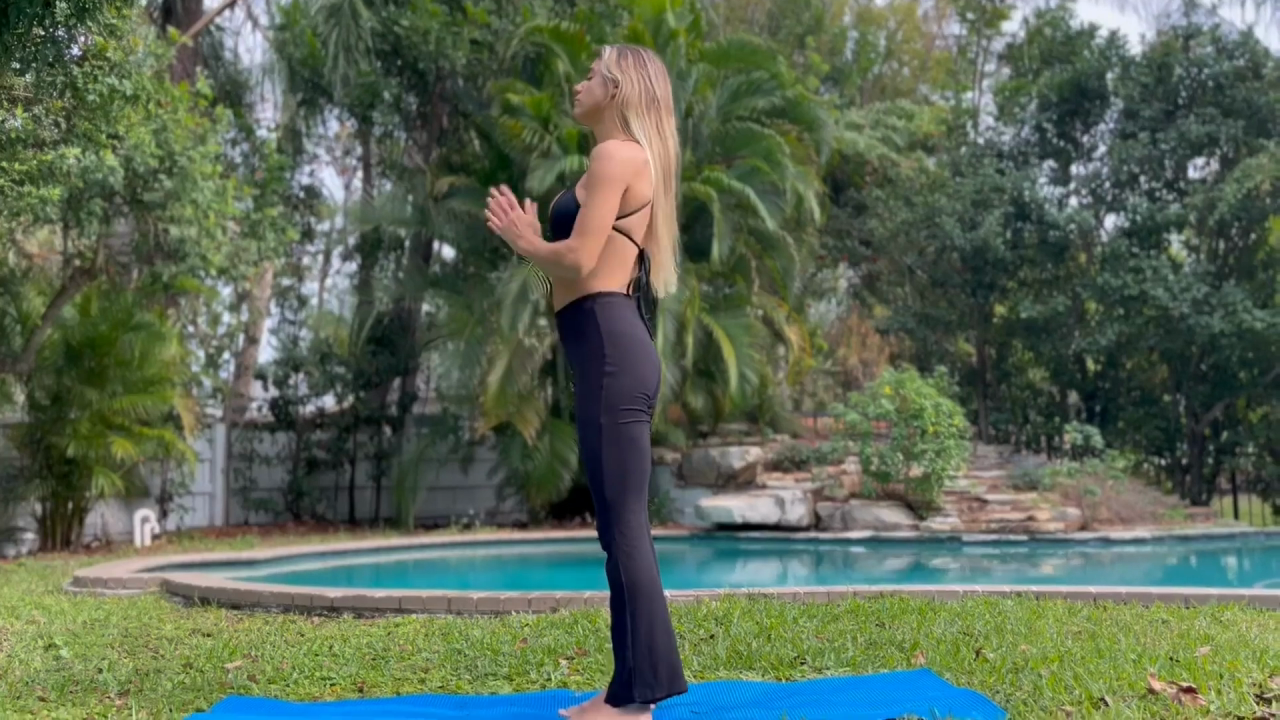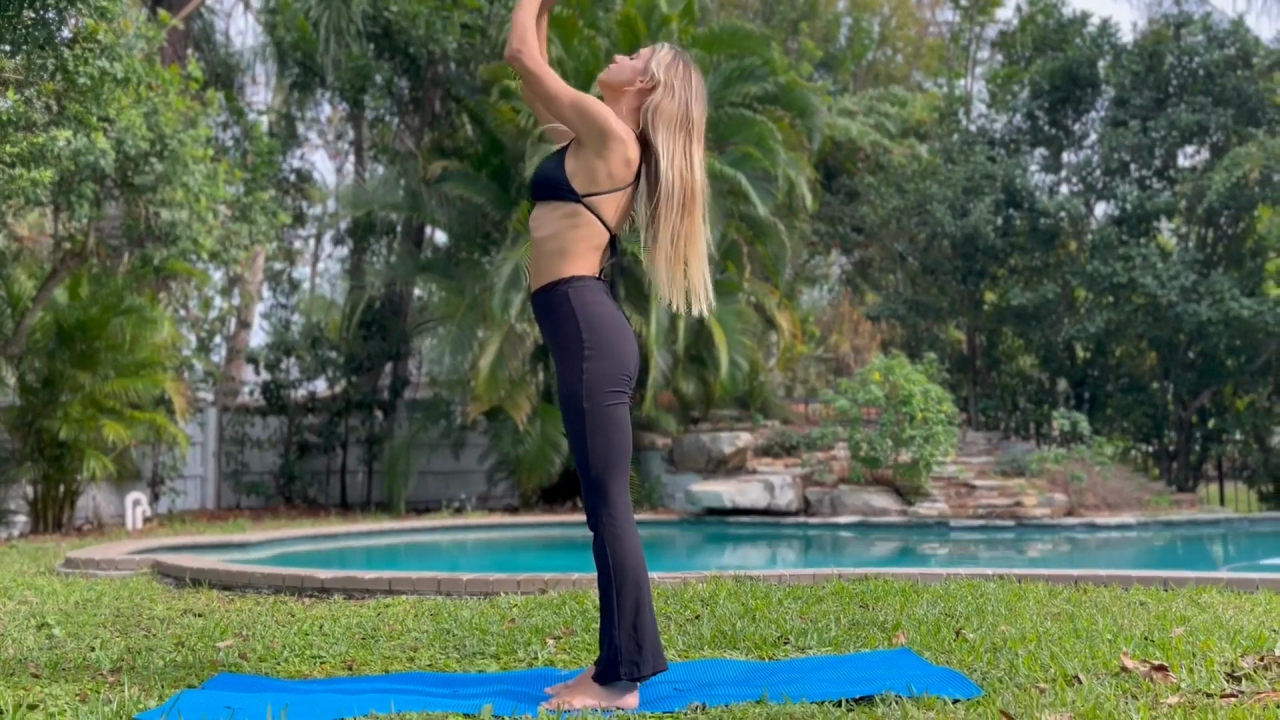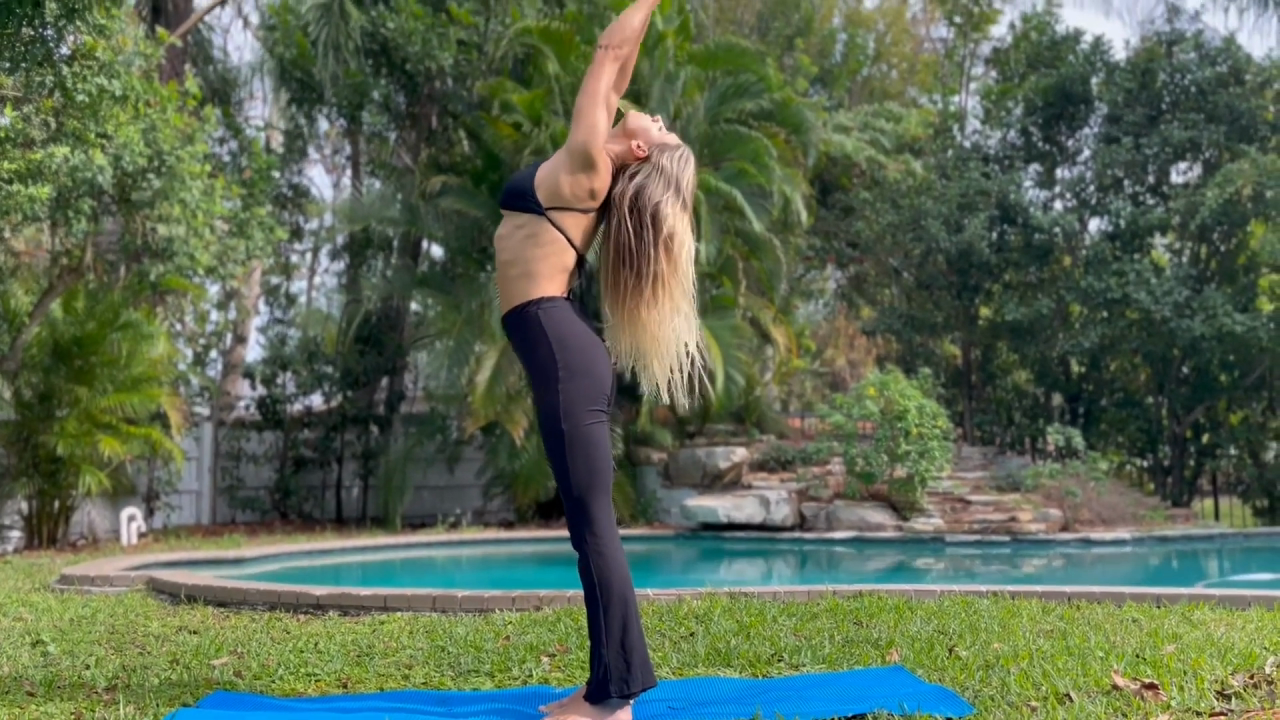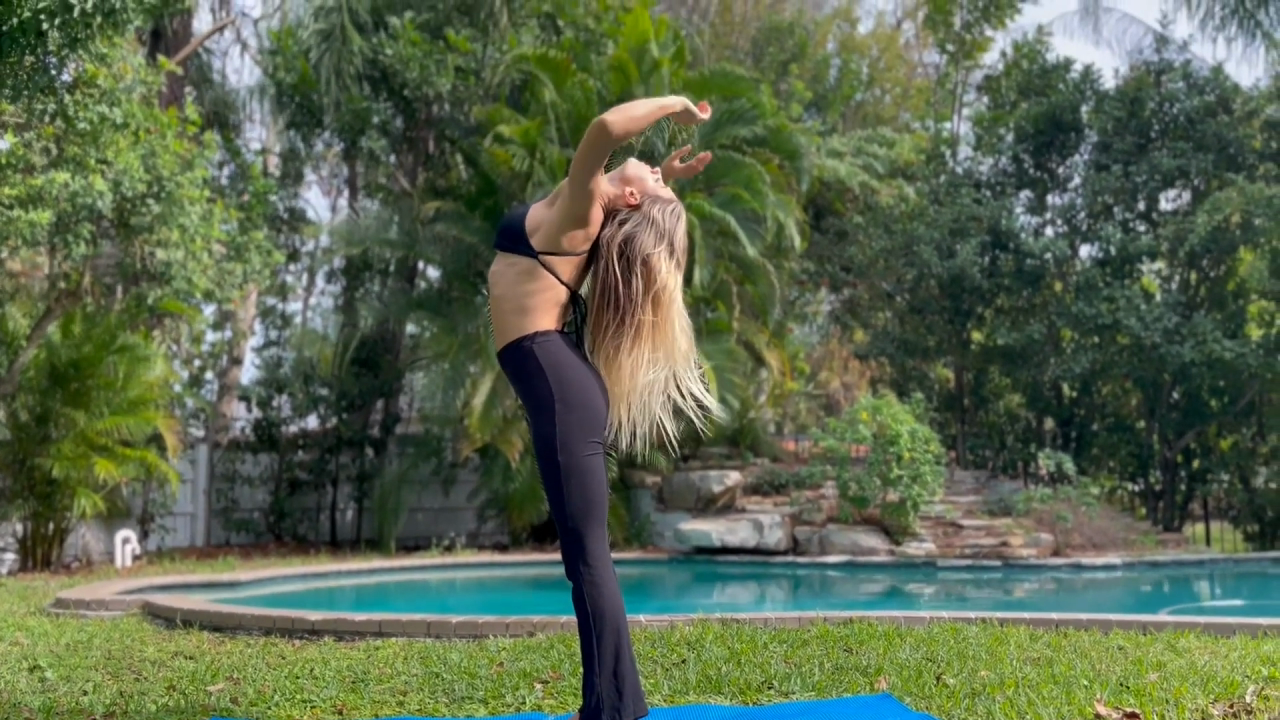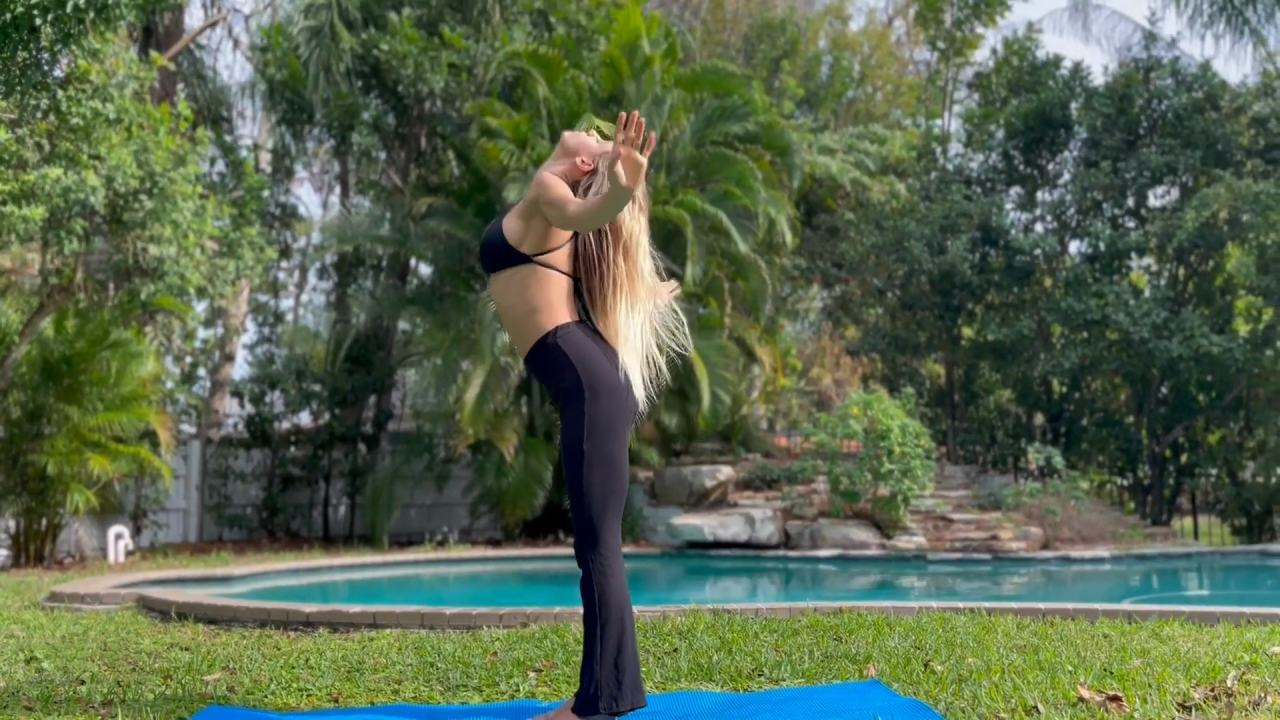
dt=1s
person 1, frame 1
left shoulder: (616, 156)
right shoulder: (622, 163)
left elbow: (579, 262)
left wrist: (527, 241)
right wrist: (531, 237)
left hip: (610, 351)
right hip: (609, 351)
left knee: (623, 528)
right knee: (622, 527)
person 1, frame 2
left shoulder: (609, 131)
right shoulder: (597, 141)
left elbow: (520, 57)
right elbow: (530, 78)
left hip: (586, 331)
right hip: (586, 331)
left knee: (608, 506)
right knee: (605, 506)
left ankle: (620, 678)
right ankle: (619, 664)
person 1, frame 3
left shoulder: (587, 162)
right shoulder: (592, 171)
right elbow: (613, 73)
left hip: (559, 350)
right hip: (563, 351)
left knee: (592, 523)
right knee: (590, 523)
person 1, frame 4
left shoulder: (583, 206)
right shoulder: (592, 212)
left elbow: (606, 127)
left wrist: (673, 105)
right wrist: (668, 179)
left hip: (557, 386)
right hip: (559, 386)
left knee: (586, 552)
right knee: (584, 551)
person 1, frame 5
left shoulder: (549, 188)
right shoulder: (545, 207)
left elbow: (584, 215)
left wrist: (620, 191)
right wrist: (645, 294)
left hip: (589, 383)
right hip: (587, 385)
left knee: (598, 545)
right knee: (595, 543)
